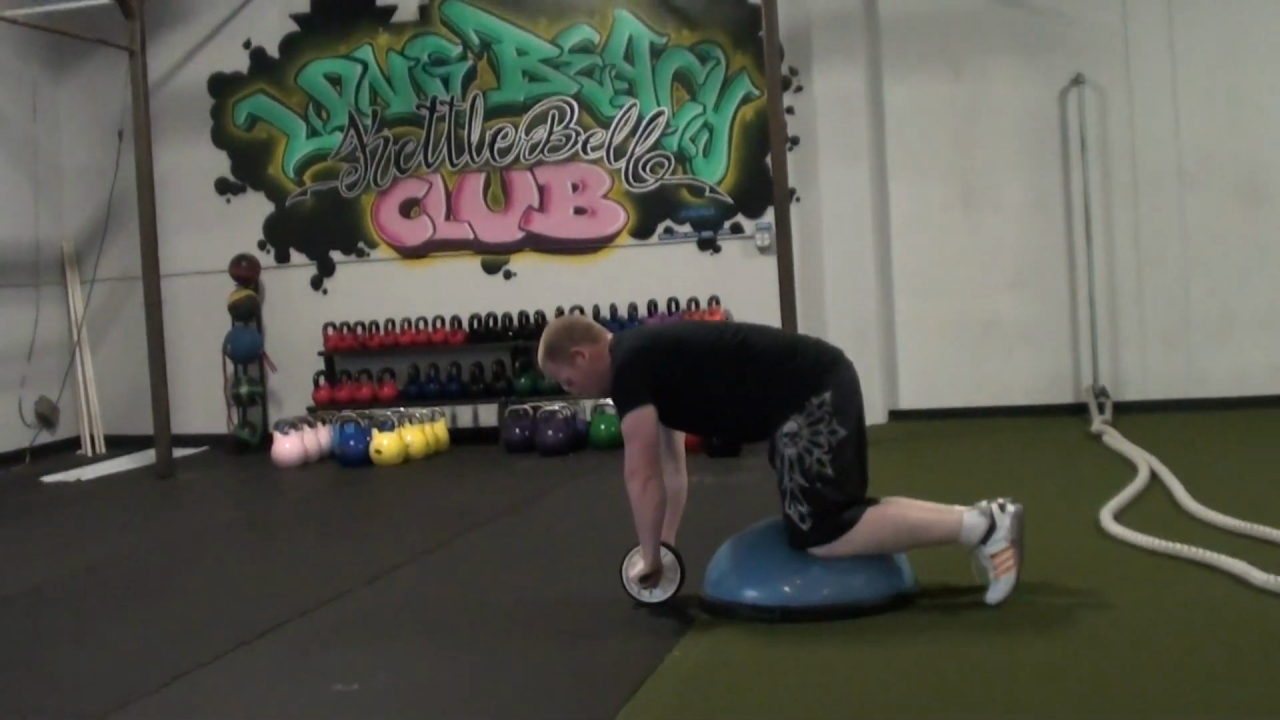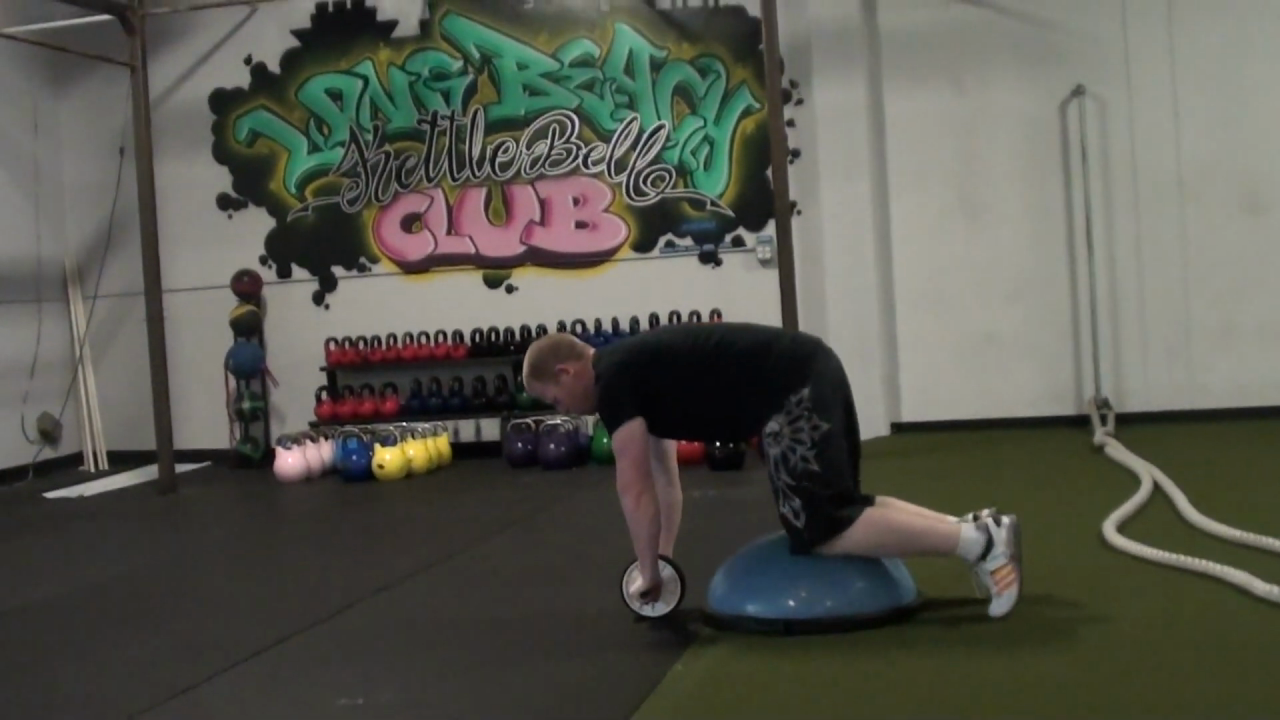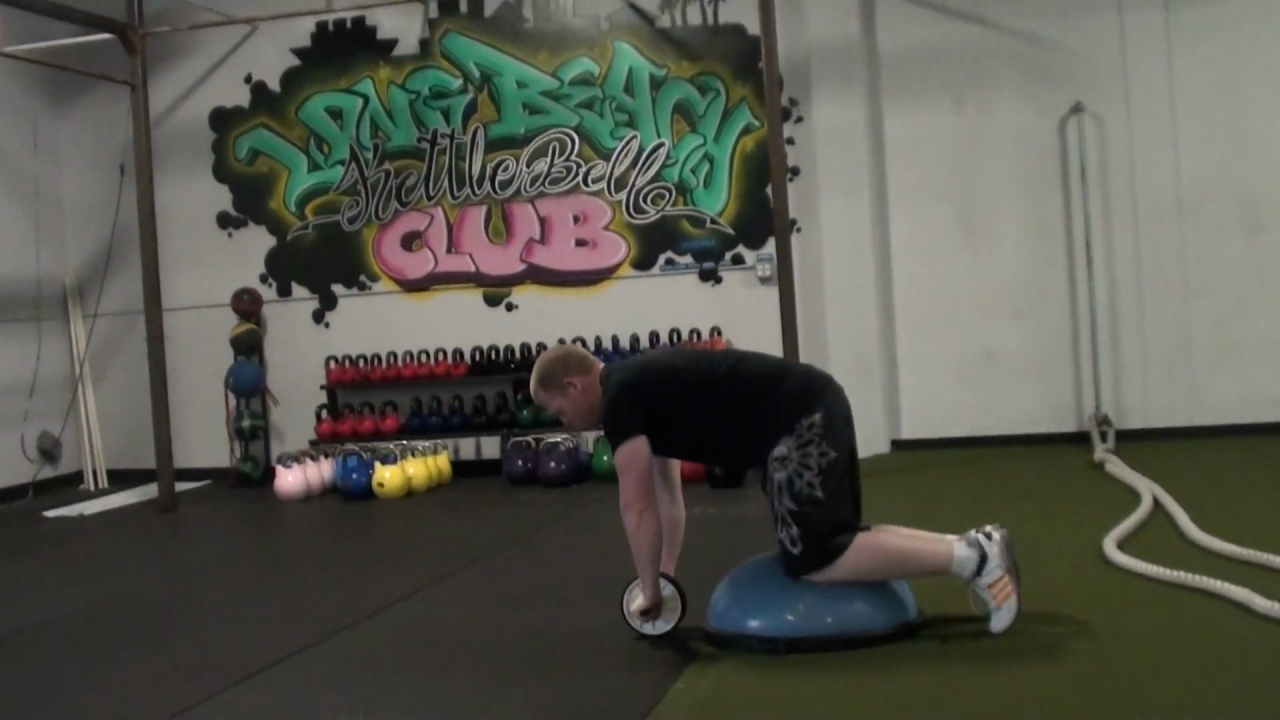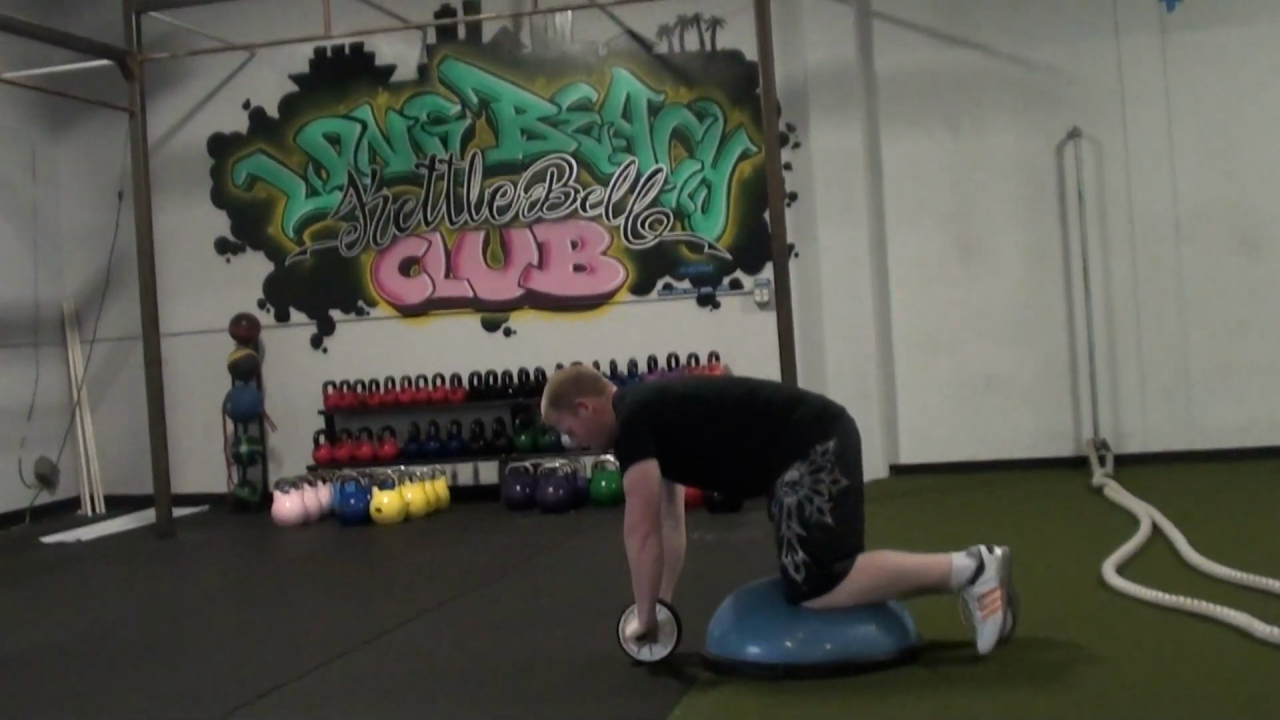
dt=0.4s
person 1, frame 1
left shoulder: (628, 366)
right shoulder: (648, 357)
left elbow: (641, 473)
right elbow: (670, 461)
left wrist: (651, 558)
right wrist: (667, 544)
left hip: (809, 396)
right hip: (823, 380)
left knee: (822, 532)
right knee: (841, 511)
left ankle: (979, 527)
right ankle: (981, 515)
person 1, frame 2
left shoulder: (613, 379)
right shoulder: (636, 369)
left elbow: (635, 488)
right elbow: (663, 474)
left wrist: (649, 573)
right wrist: (664, 557)
left hip: (793, 388)
right hip: (810, 371)
left knee: (820, 527)
right knee: (839, 505)
left ankle: (977, 543)
right ankle: (977, 528)
person 1, frame 3
left shoulder: (620, 397)
right shoulder: (642, 388)
left elbow: (637, 506)
right elbow: (665, 492)
left wrist: (650, 591)
right wrist: (666, 576)
left hip: (800, 420)
right hip: (813, 409)
left knee: (814, 557)
right knee: (834, 540)
left ankle: (969, 559)
right ankle: (971, 546)
person 1, frame 4
left shoulder: (633, 421)
right shoulder: (652, 411)
left elbow: (641, 531)
right elbow: (669, 521)
left wrist: (645, 617)
right wrist: (662, 603)
left hip: (812, 448)
right hip: (821, 440)
left knee: (814, 585)
right knee: (836, 569)
left ankle: (966, 568)
right ankle: (970, 568)
